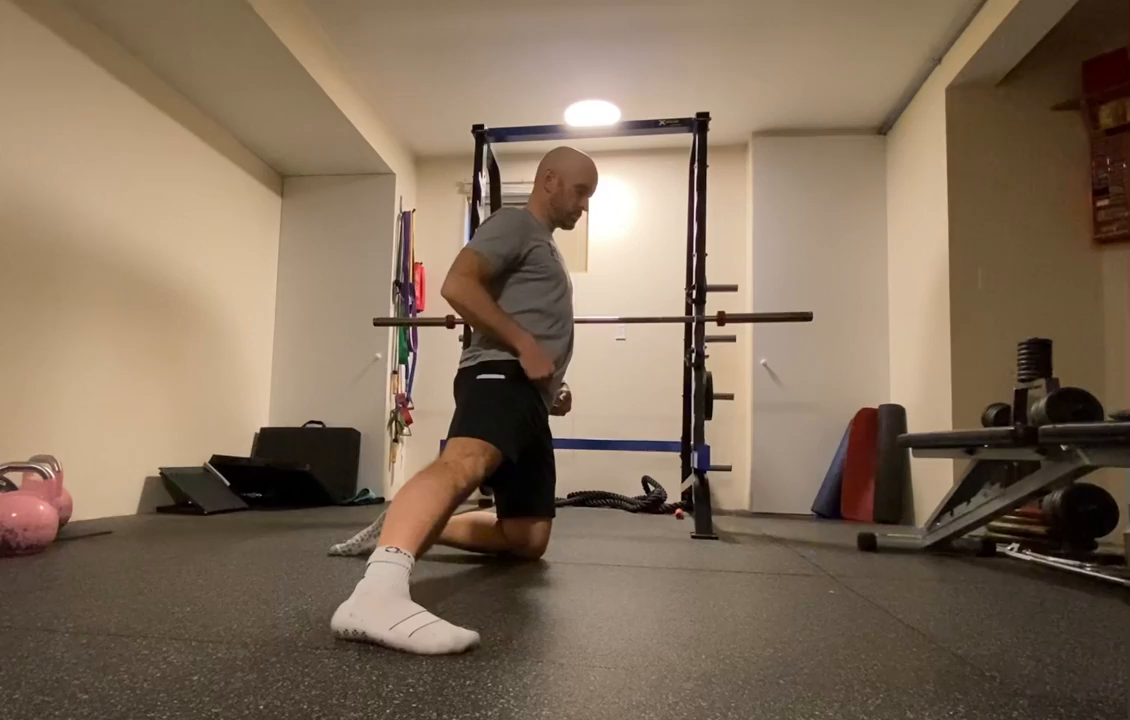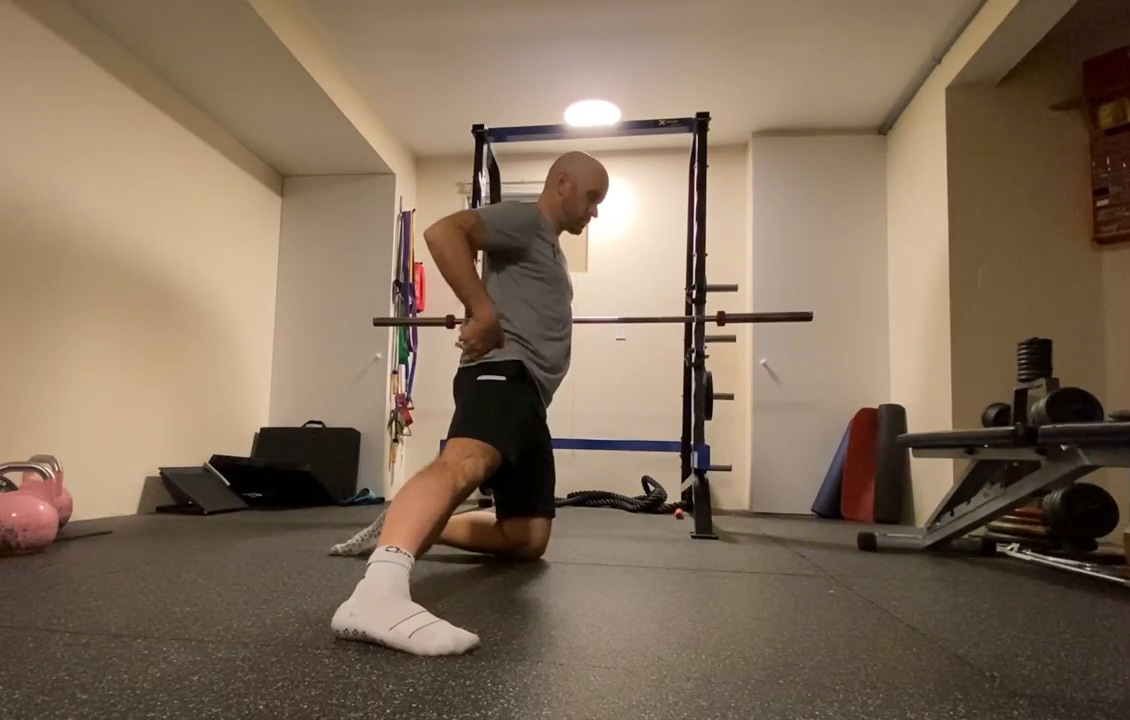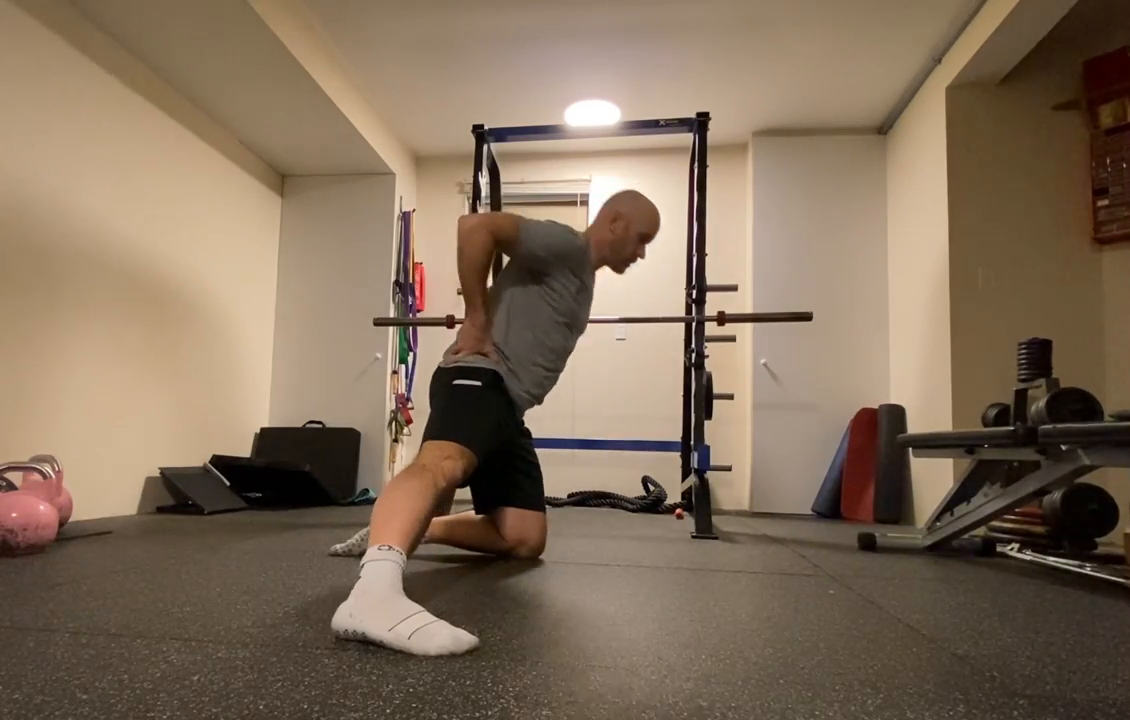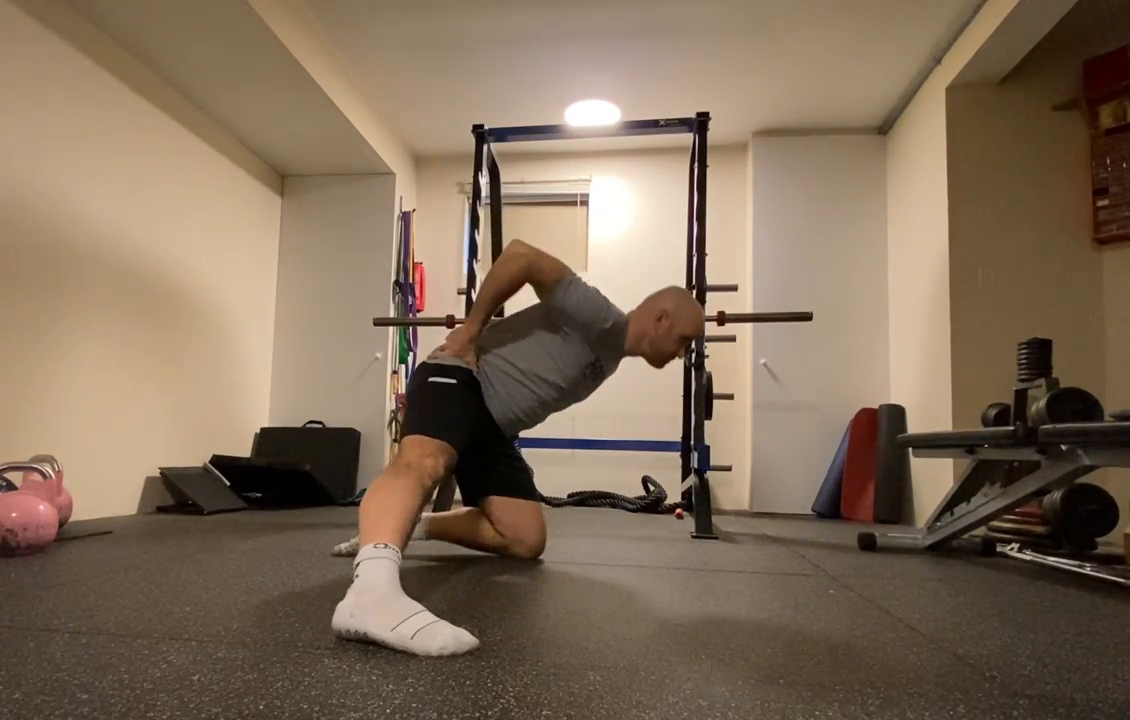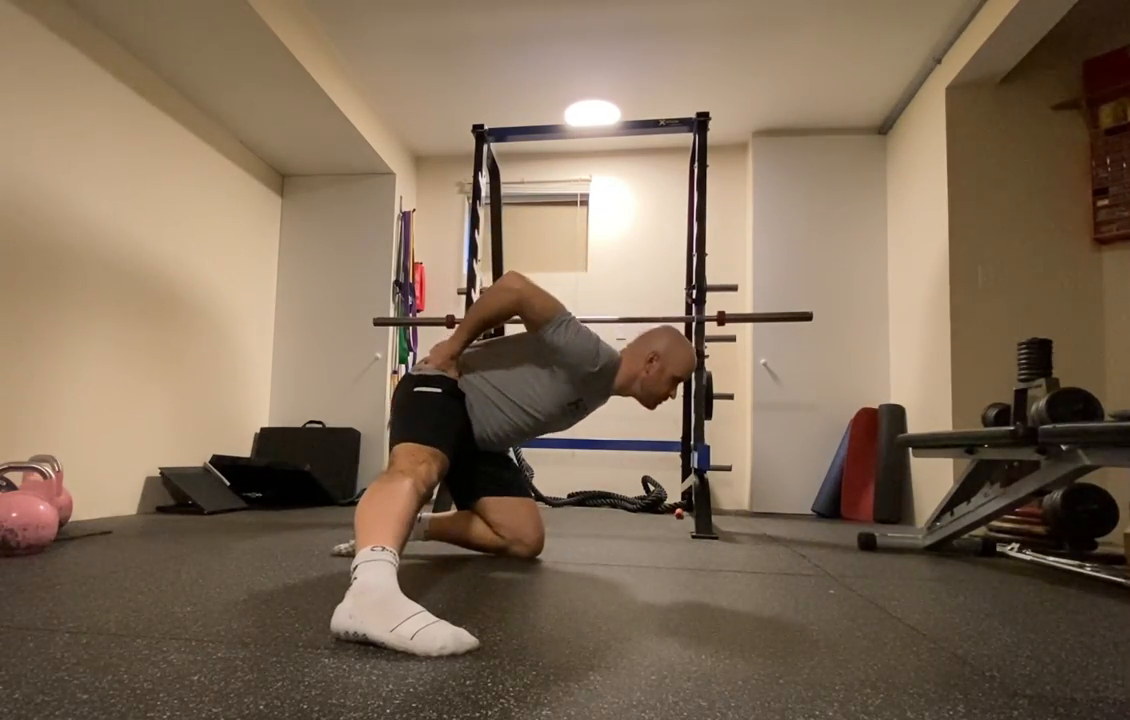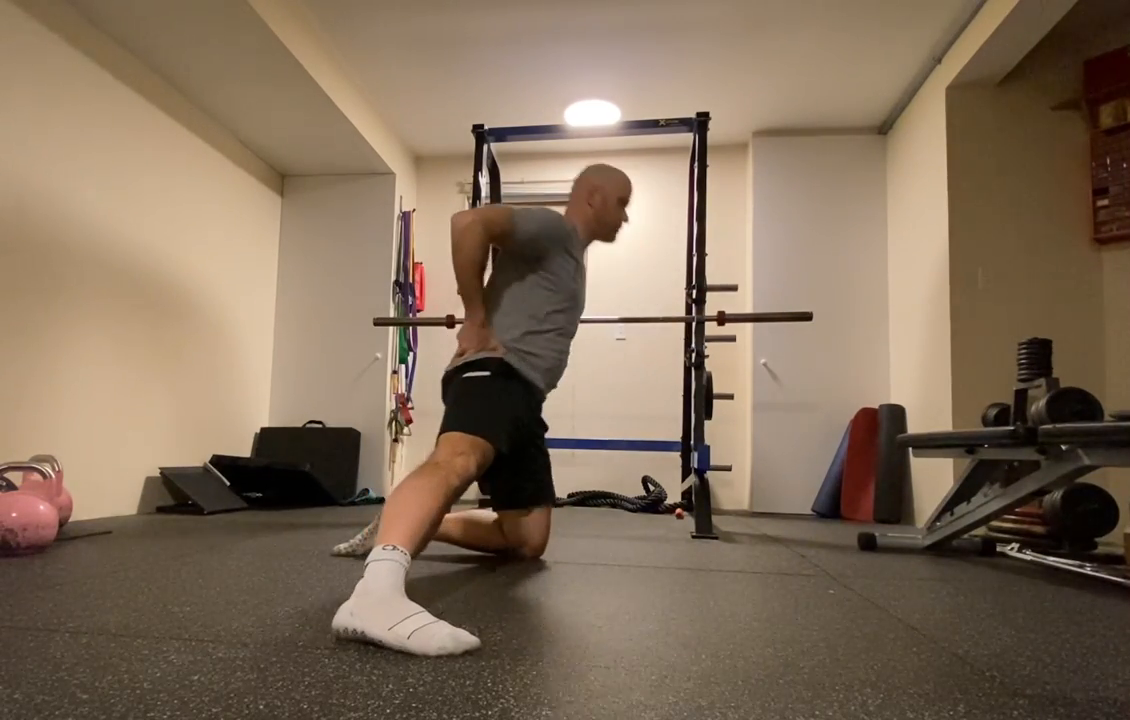
dt=0.7s
person 1, frame 1
left shoulder: (544, 244)
right shoulder: (515, 224)
right elbow: (458, 284)
left wrist: (553, 385)
right wrist: (524, 345)
left hip: (529, 395)
right hip: (501, 377)
left knee: (527, 541)
right knee: (464, 463)
left ankle: (409, 530)
right ankle: (378, 589)
person 1, frame 2
left shoulder: (549, 246)
right shoulder: (524, 220)
right elbow: (441, 234)
right wrist: (482, 308)
left hip: (529, 396)
right hip: (502, 376)
left knee: (526, 541)
right knee: (463, 463)
left ankle: (406, 530)
right ankle: (378, 588)
person 1, frame 3
left shoulder: (583, 274)
right shoulder: (565, 246)
right elbow: (475, 226)
right wrist: (476, 320)
left hip: (508, 407)
right hip: (478, 378)
left knee: (525, 540)
right knee: (441, 465)
left ankle: (408, 528)
right ankle: (373, 590)
person 1, frame 4
left shoulder: (611, 352)
right shoulder: (599, 318)
right elbow: (520, 254)
right wrist: (471, 329)
left hip: (492, 421)
right hip: (459, 382)
left knee: (525, 540)
right knee: (422, 463)
left ankle: (407, 526)
right ankle: (372, 588)
person 1, frame 5
left shoulder: (601, 385)
right shoulder: (590, 357)
right elbow: (514, 287)
right wrist: (454, 346)
left hip: (479, 434)
right hip: (443, 391)
left knee: (525, 538)
right knee: (415, 470)
left ankle: (410, 527)
right ankle: (370, 590)
person 1, frame 6
left shoulder: (572, 255)
right shoulder: (552, 229)
right elbow: (469, 221)
right wrist: (476, 318)
left hip: (525, 396)
right hip: (494, 375)
left knee: (528, 542)
right knee: (456, 462)
left ankle: (405, 525)
right ankle: (376, 589)
